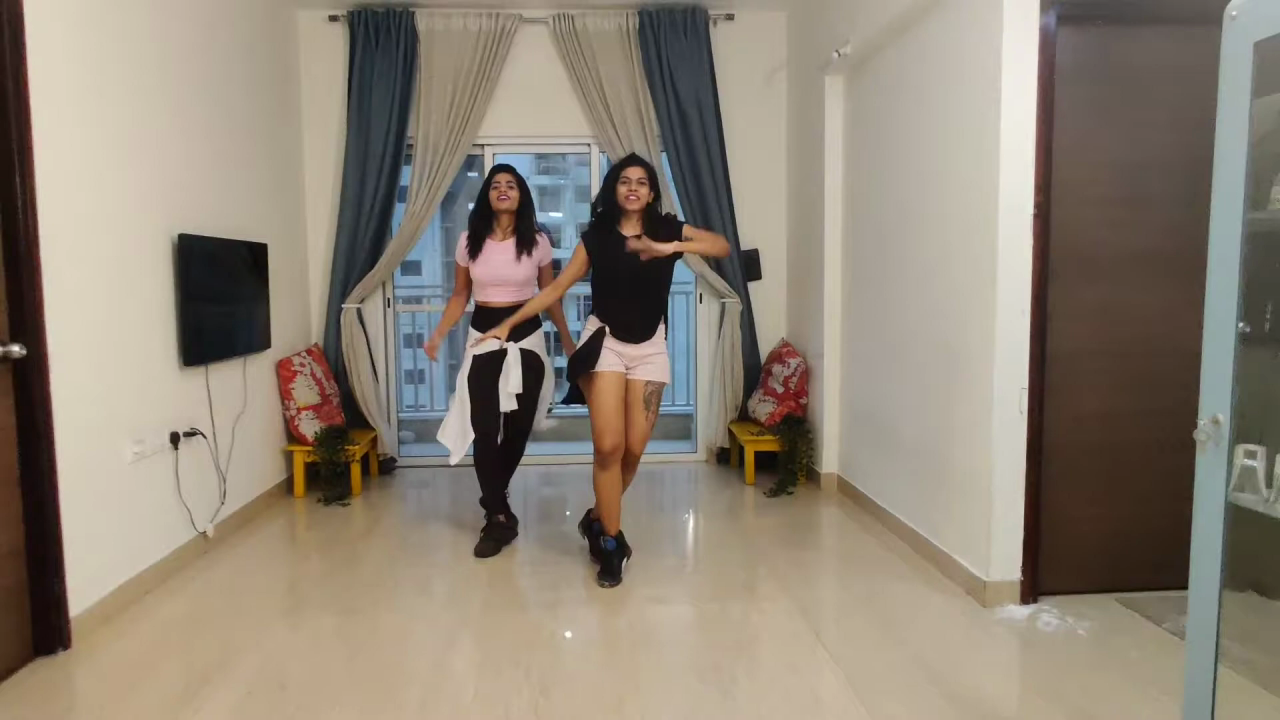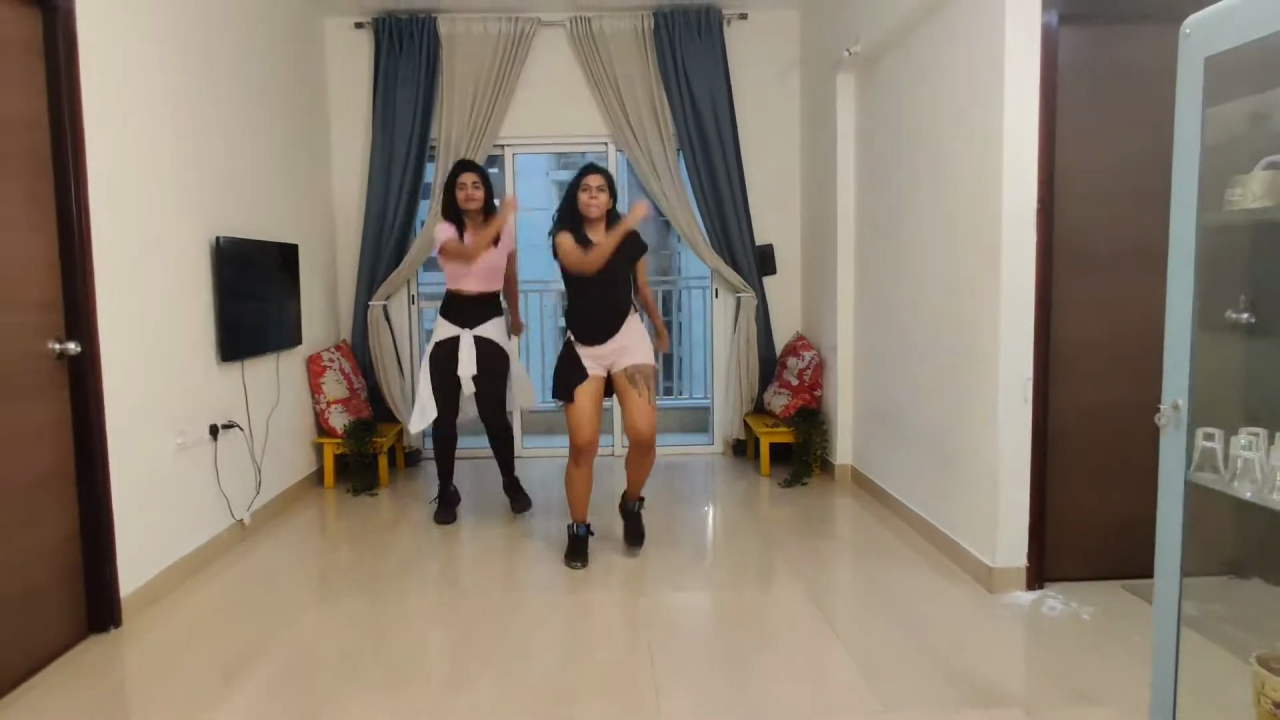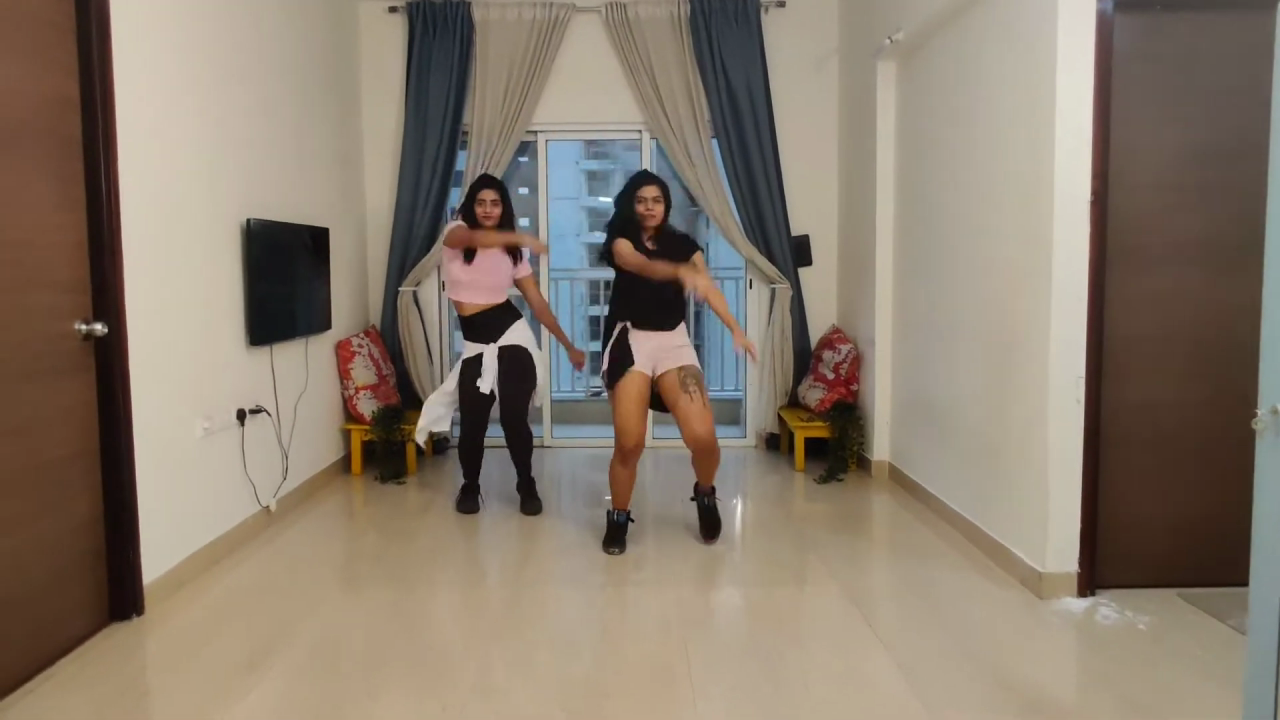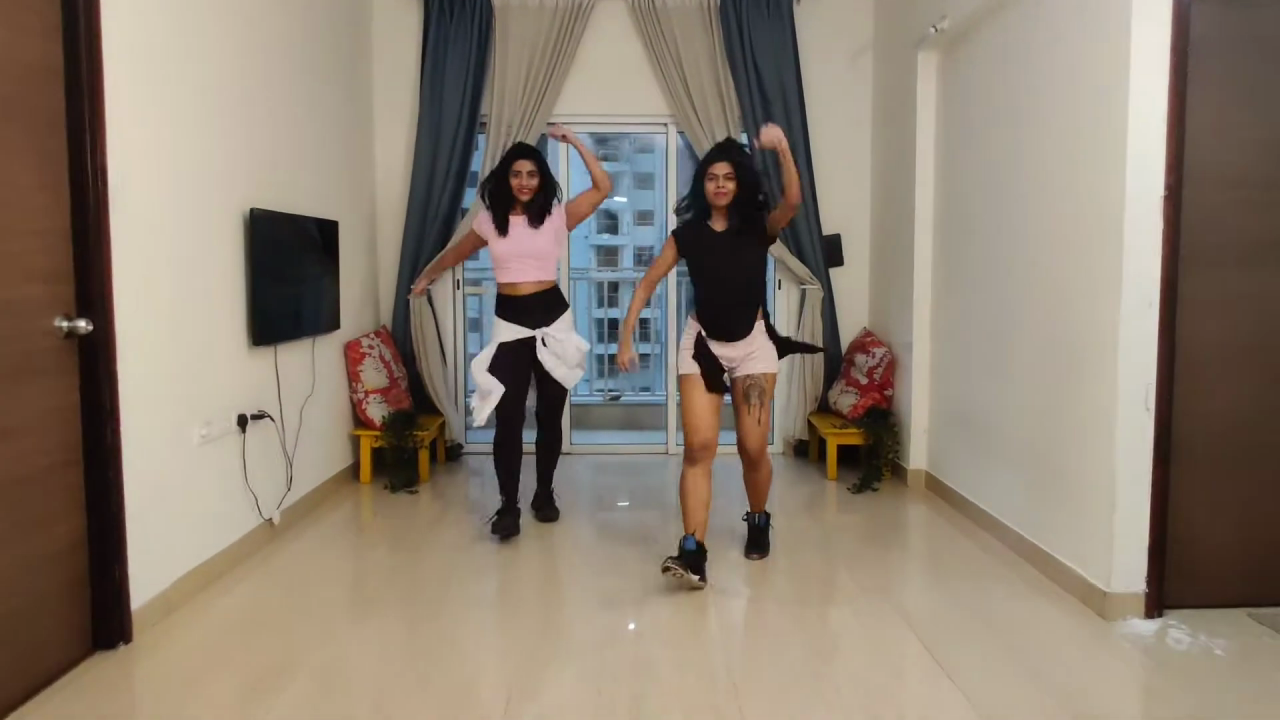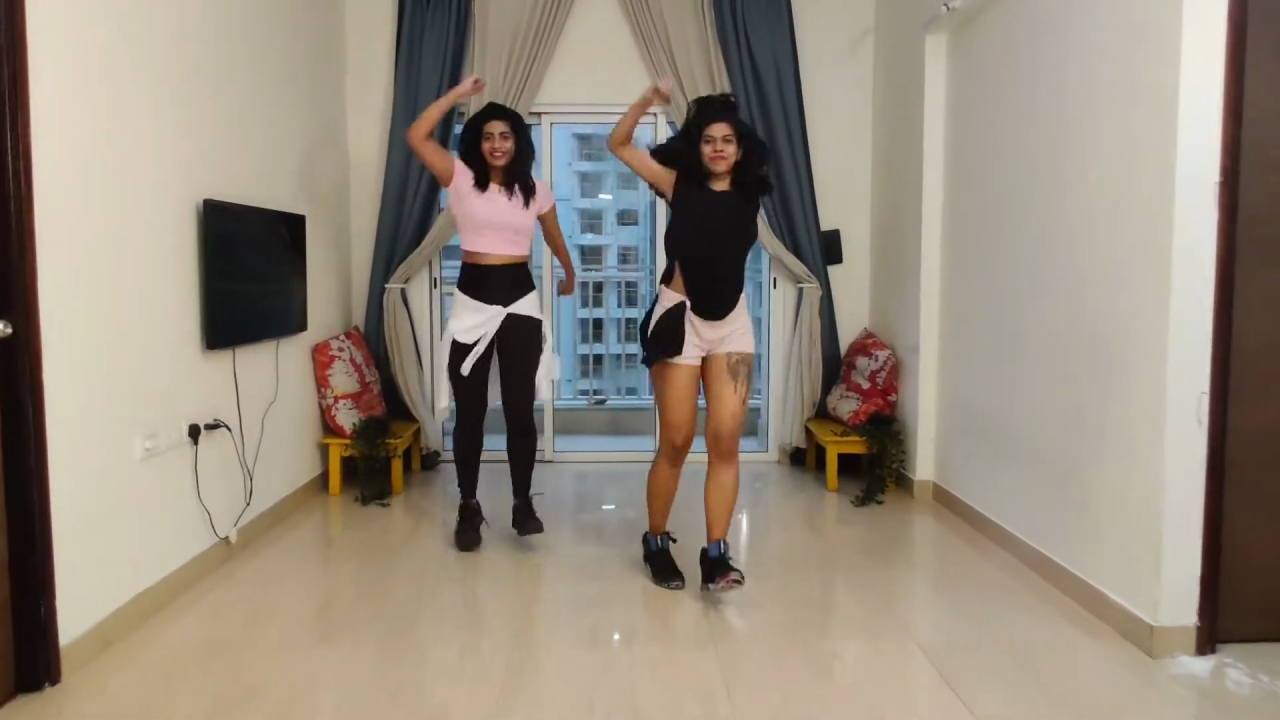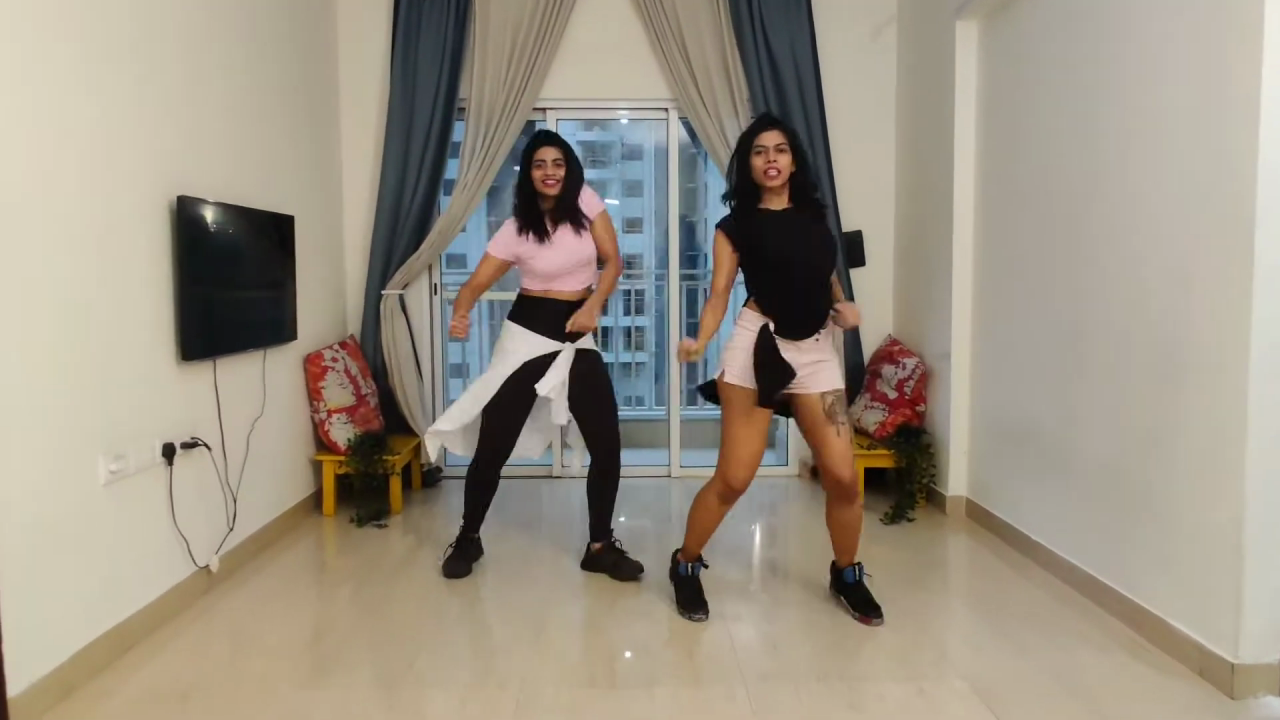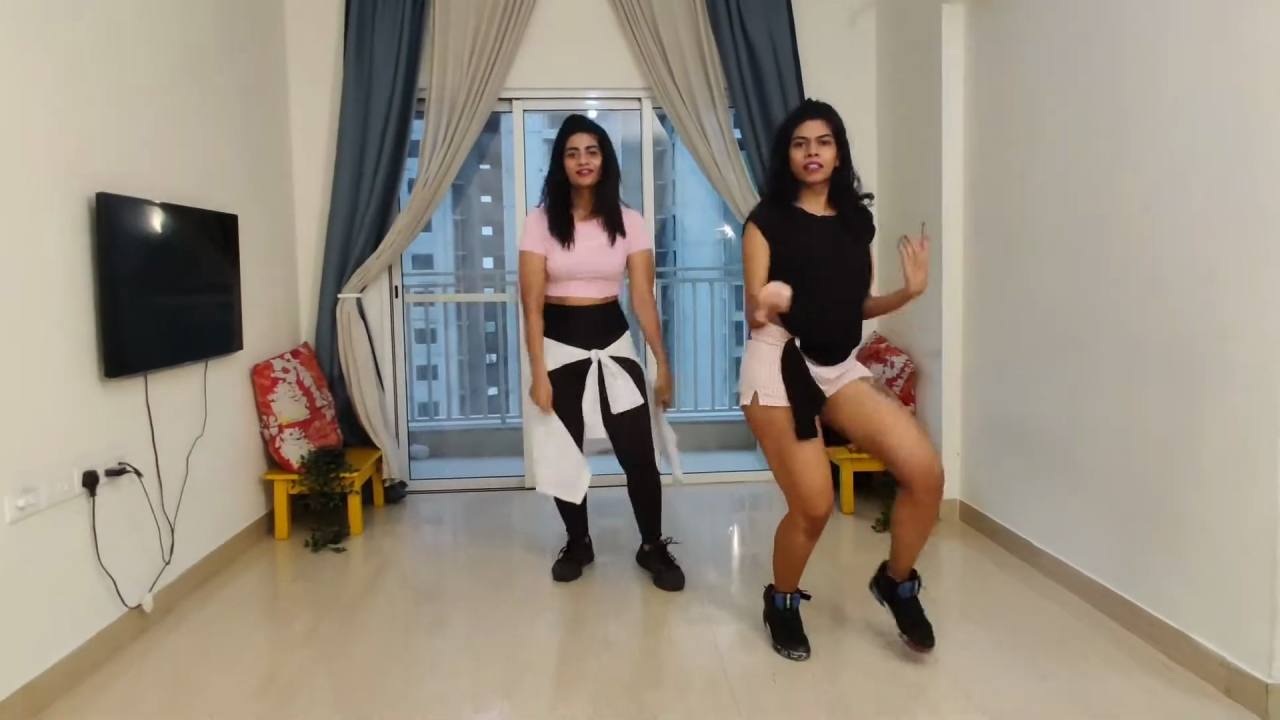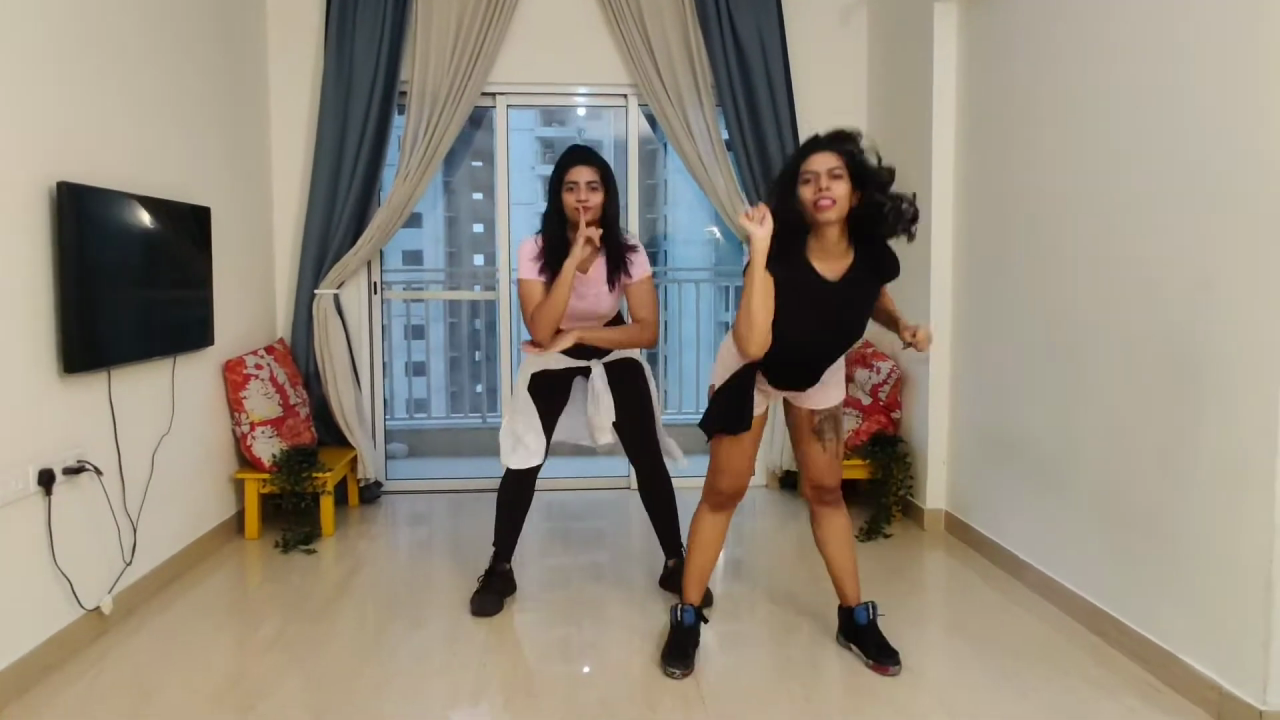
dt=0.5s
person 1, frame 1
left shoulder: (665, 230)
right shoulder: (596, 237)
left elbow: (721, 246)
right elbow: (557, 288)
left wrist: (666, 247)
right wrist: (509, 322)
left hip: (650, 348)
right hip: (604, 342)
left knee: (633, 450)
right knee: (609, 446)
left ankle: (596, 518)
right ankle: (609, 545)
person 1, frame 2
left shoulder: (633, 242)
right shoulder: (566, 237)
right elbow: (584, 263)
left wrist: (661, 331)
right wrist: (622, 228)
left hip: (627, 340)
right hip: (582, 350)
left knee: (644, 435)
right knee: (583, 445)
left ankle: (631, 504)
right ankle: (578, 532)
person 1, frame 3
left shoulder: (686, 244)
right shoulder: (621, 242)
left elbow: (707, 289)
right elbow: (634, 264)
left wrist: (736, 330)
right wrist: (680, 272)
left hip: (676, 344)
right hip: (633, 343)
left knee: (702, 438)
right knee: (628, 445)
left ankle: (705, 495)
right ankle: (618, 517)
person 1, frame 4
left shoulder: (759, 228)
right shoulder: (687, 234)
left elbow: (793, 200)
right elbow: (649, 282)
left wrist: (782, 147)
right wrist: (627, 333)
left hip: (752, 346)
right hip: (703, 346)
left knee: (754, 450)
right knee: (699, 445)
left ankle: (758, 522)
right ankle: (693, 552)
person 1, frame 5
left shoulder: (748, 199)
right shoulder: (681, 185)
right elbow: (618, 141)
right wrist: (648, 99)
left hip: (731, 324)
right hip: (678, 320)
left knee: (725, 440)
right knee: (675, 442)
left ankle: (715, 555)
right ankle: (656, 545)
person 1, frame 6
left shoulder: (812, 212)
right shoulder: (735, 225)
right elbow: (717, 297)
left wrist: (844, 306)
right wrist: (699, 342)
left hip: (817, 353)
right hip: (757, 349)
left knee: (843, 478)
right knee: (733, 480)
left ankle: (847, 575)
right ankle: (685, 565)
person 1, frame 7
left shoulder: (856, 219)
right shoulder: (768, 220)
left elbow: (868, 305)
right elbow: (757, 315)
left wrist: (909, 289)
right wrist: (762, 303)
left hip: (841, 366)
right hip: (780, 364)
left knee: (925, 472)
right knee: (813, 505)
left ankle: (897, 581)
right ankle: (782, 603)
person 1, frame 8
left shoulder: (875, 257)
right shoulder: (777, 258)
right elbow: (752, 346)
left wrist: (904, 328)
right wrist: (759, 251)
left hip: (818, 377)
right hip: (750, 371)
left knee: (825, 491)
right knee: (724, 492)
left ankle: (856, 617)
right ankle: (686, 619)
person 2, frame 1
left shoulder: (536, 243)
right shoulder: (470, 243)
left elbow: (551, 292)
right elbow: (459, 297)
left wrist: (566, 335)
right wrist: (439, 334)
left hip: (528, 338)
right hip: (484, 339)
left knee: (517, 430)
right knee: (485, 431)
left ankle: (497, 502)
right ankle: (498, 520)
person 2, frame 2
left shoulder: (504, 231)
right shoulder: (445, 229)
right elbow: (464, 253)
left wrist: (515, 314)
right wrist: (499, 218)
left hip: (490, 325)
right hip: (450, 324)
left knee: (494, 412)
right knee: (444, 415)
left ankle: (511, 481)
right ankle: (446, 492)
person 2, frame 3
left shoulder: (515, 254)
right shoulder: (455, 235)
left elbow: (537, 303)
right elbow: (469, 238)
left wrist: (568, 345)
right wrist: (511, 238)
left hip: (512, 335)
right hip: (476, 342)
left knee: (515, 419)
right knee: (472, 425)
left ankle: (526, 484)
right ankle: (470, 486)
person 2, frame 4
left shoulder: (558, 216)
right shoulder: (491, 218)
left elbow: (603, 188)
right elbow: (464, 247)
left wrist: (575, 142)
right wrist: (428, 273)
left hip: (553, 322)
right hip: (510, 326)
left knee: (550, 417)
right knee: (508, 419)
left ankle: (544, 494)
right ankle: (508, 505)
person 2, frame 5
left shoulder: (532, 189)
right shoulder: (461, 177)
left elbow: (553, 233)
right elbow: (416, 137)
left wrist: (570, 271)
right wrist: (459, 93)
left hip: (521, 302)
right hip: (472, 303)
left knee: (519, 408)
right knee: (469, 410)
left ankle: (523, 504)
right ankle: (468, 506)
person 2, frame 6
left shoulder: (586, 203)
right shoulder: (514, 230)
left elbow: (612, 260)
right elbow: (477, 282)
left wrist: (594, 306)
right wrist: (460, 315)
left hip: (577, 339)
right hip: (527, 337)
left knee: (608, 445)
right knee: (492, 447)
left ankle: (600, 545)
right ankle: (468, 537)
person 2, frame 7
left shoulder: (627, 221)
right shoulder: (541, 220)
left elbow: (644, 297)
right elbow: (531, 300)
left wrist: (661, 363)
right wrist: (539, 371)
left hip: (614, 341)
right hip: (559, 345)
left knee: (638, 457)
right knee: (559, 461)
left ankle: (654, 547)
right ankle: (578, 542)
person 2, frame 8
left shoulder: (626, 251)
right shoulder: (537, 251)
left elbow: (648, 331)
right elbow: (539, 329)
left wrist: (577, 334)
right wrist: (573, 262)
left hip: (614, 354)
right hip: (551, 361)
left knee: (649, 459)
right knee: (523, 461)
left ankle: (676, 564)
right ankle: (499, 570)
